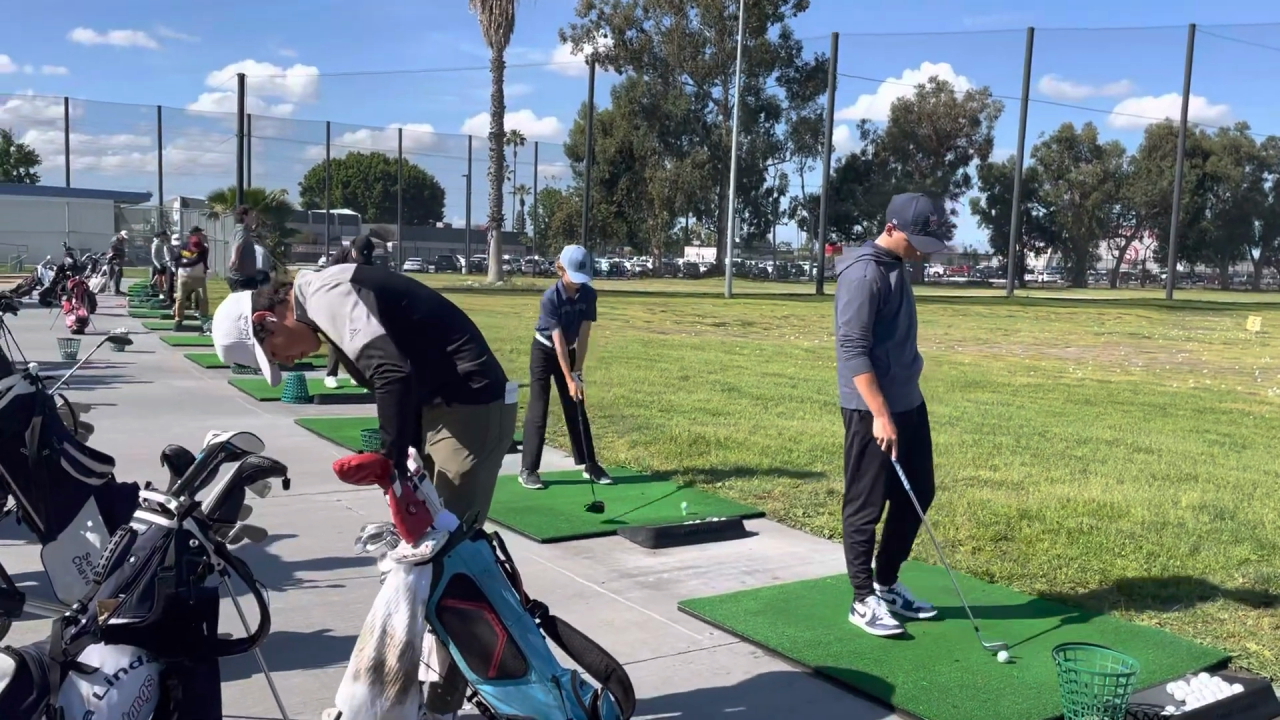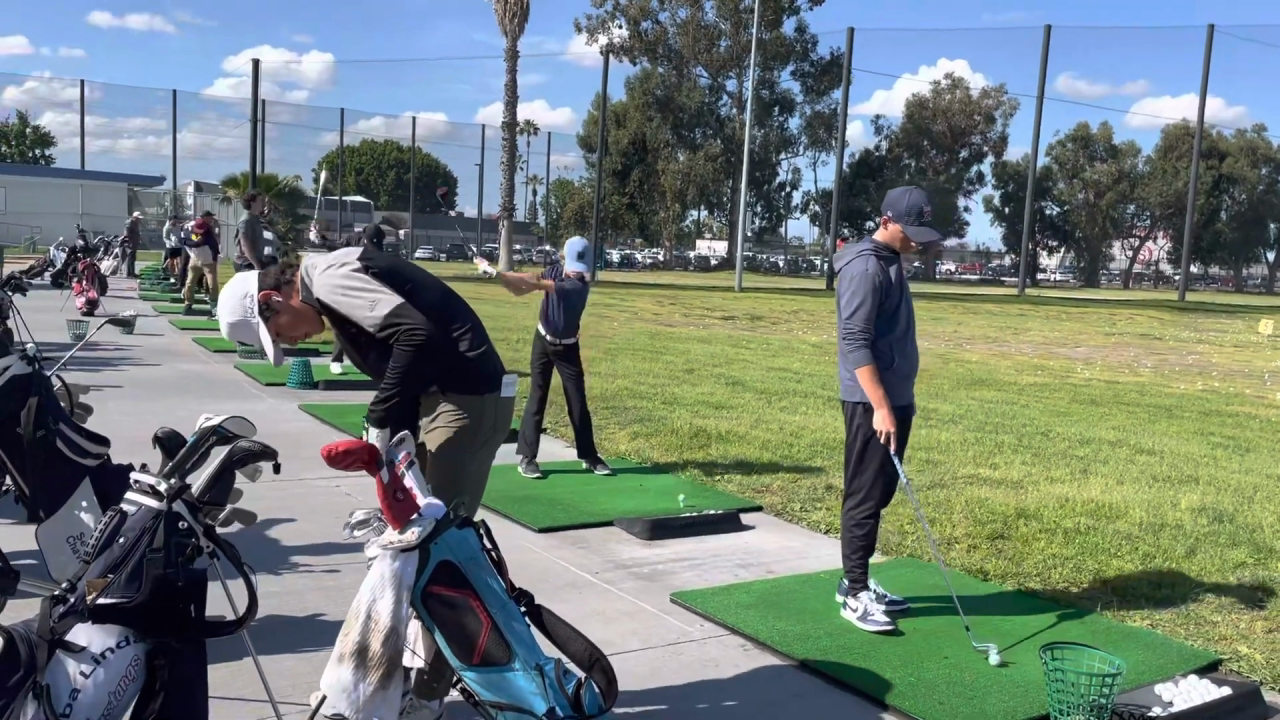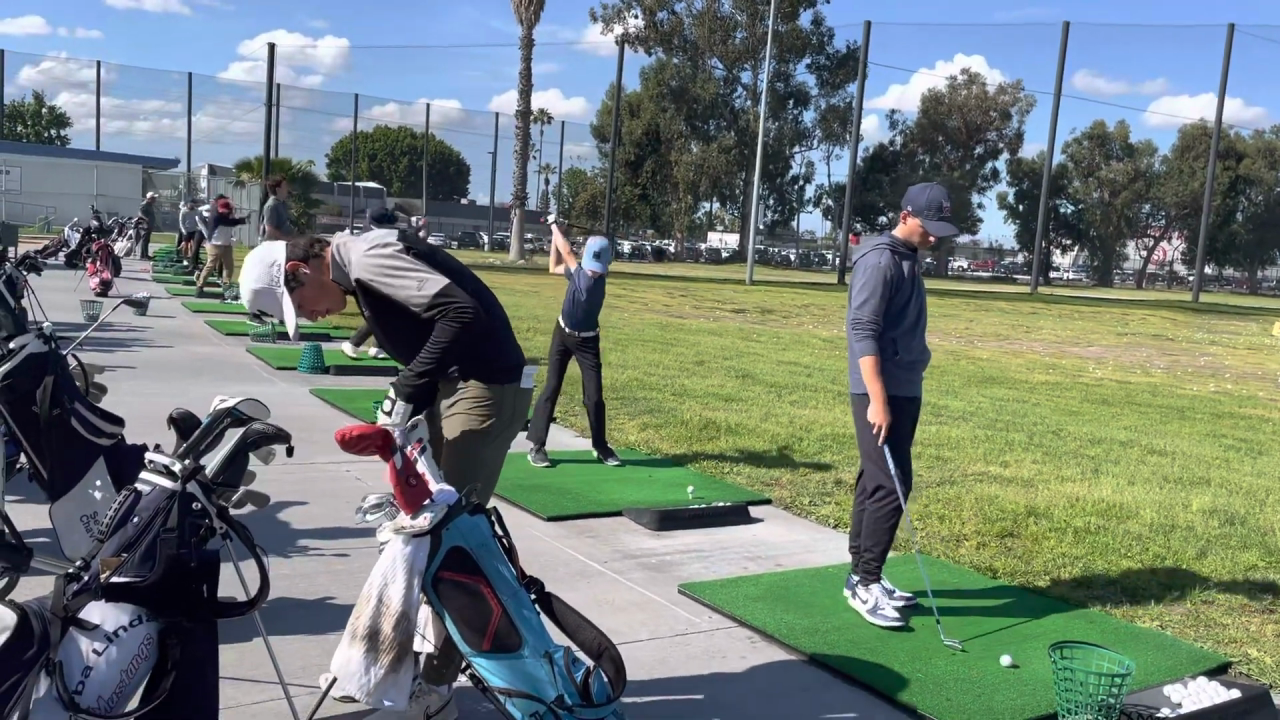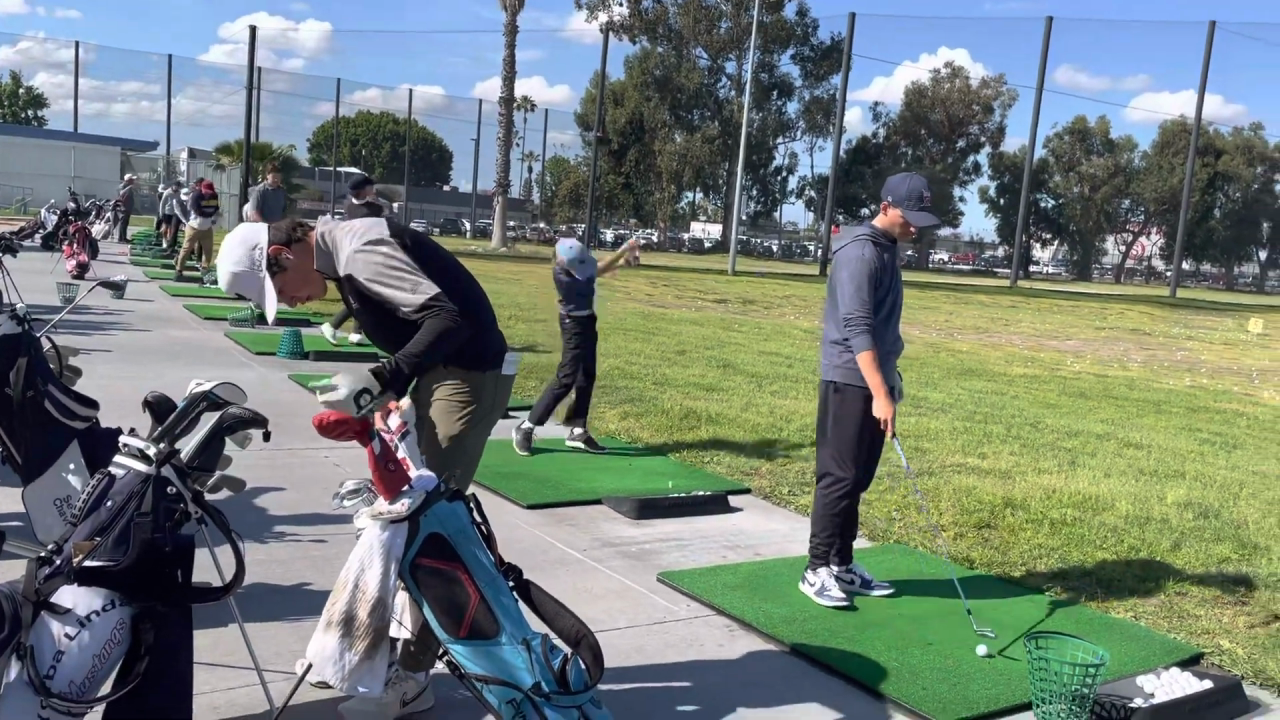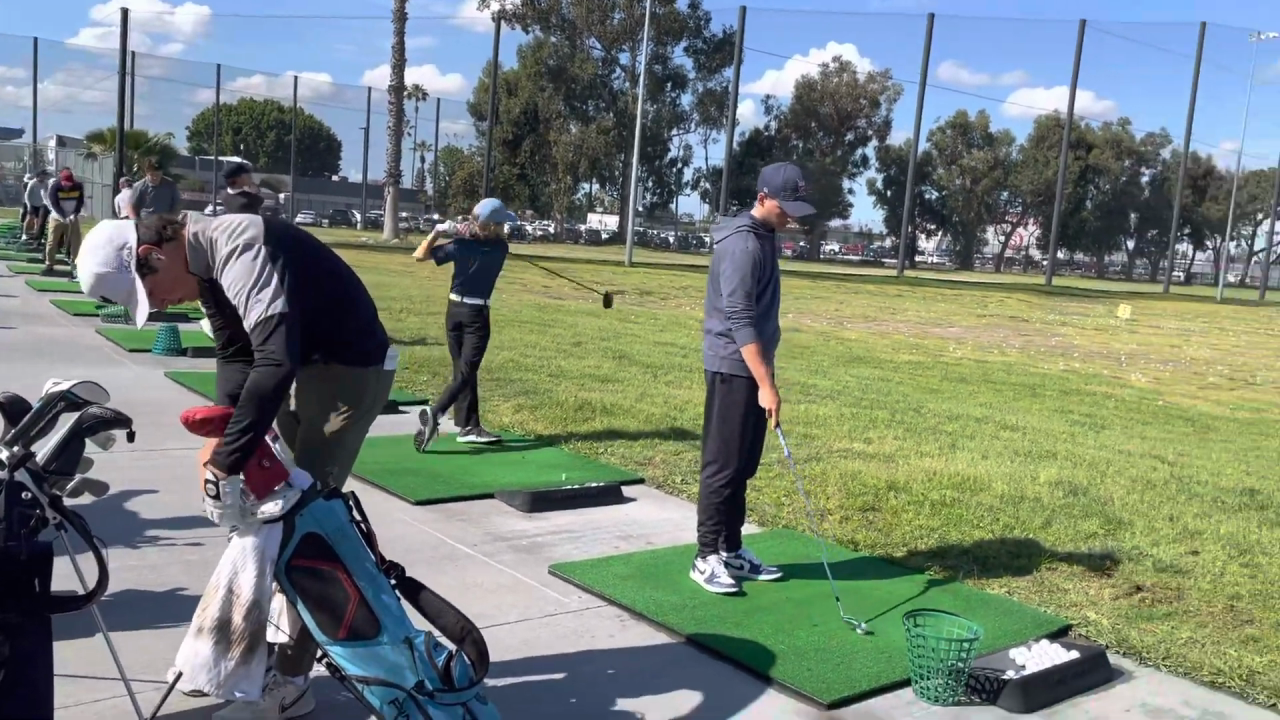
dt=0.4s
person 1, frame 1
left shoulder: (325, 294)
right shoulder: (329, 298)
left elbow: (393, 374)
right elbow: (406, 373)
left wrist: (394, 468)
right wrist: (407, 465)
left hip: (469, 407)
right hip: (445, 406)
person 1, frame 2
left shoulder: (329, 277)
right shoulder: (332, 288)
left elbow: (416, 335)
left wrist: (379, 424)
right wrist: (397, 438)
left hip: (467, 396)
right hip: (440, 395)
person 1, frame 3
left shoulder: (367, 256)
right shoulder: (358, 271)
left elbow: (463, 314)
left wrist: (404, 392)
right wrist: (401, 418)
left hip: (486, 387)
right hip: (454, 384)
right ankle: (416, 653)
person 1, frame 4
left shoulder: (360, 248)
right shoulder: (342, 257)
left elbow: (447, 320)
left wrist: (376, 384)
right wrist: (387, 394)
left hip: (468, 373)
right hip: (437, 371)
left ankle: (410, 678)
right ankle: (395, 638)
person 1, frame 5
left shoulder: (239, 247)
right shoulder: (206, 259)
left elbow: (274, 362)
right elbow: (236, 350)
left wrist: (227, 463)
right wrist: (222, 431)
left hip: (349, 367)
right hip: (308, 364)
right ankle: (279, 642)
person 2, frame 1
left shoulder: (897, 266)
right shoulder: (863, 274)
right elbow: (852, 351)
right wrist: (880, 415)
left hip: (908, 401)
right hip: (870, 408)
left knee: (917, 493)
right knee: (866, 504)
left ankle: (887, 584)
right ankle: (863, 599)
person 2, frame 2
left shoulder: (891, 261)
right shoulder: (864, 269)
right elbow: (855, 343)
right wrist: (880, 407)
left hip: (896, 396)
right hip: (871, 401)
left knee: (878, 495)
right knee: (864, 497)
left ankle: (856, 579)
right ankle: (855, 593)
person 2, frame 3
left shoulder: (909, 258)
right shoulder: (879, 261)
right elbow: (863, 334)
right wrist: (877, 399)
left hip: (905, 390)
right hip: (880, 392)
left knee: (875, 483)
right knee: (890, 485)
left ankle: (861, 574)
right ankle: (867, 584)
person 2, frame 4
left shoulder: (887, 248)
right shoulder: (860, 253)
right elbow: (856, 328)
left wrist: (888, 383)
right wrist: (879, 394)
left hip: (875, 378)
right hip: (850, 381)
left knee: (858, 477)
right knee: (841, 475)
left ankle: (842, 565)
right ankle: (816, 570)
person 2, frame 5
left shoulder: (763, 237)
right shoulder: (741, 245)
right elbow: (740, 321)
right wrist: (766, 384)
left hip: (751, 367)
right hip: (733, 368)
left knee: (743, 466)
right knee: (723, 465)
left ankle: (731, 551)
right ankle: (706, 558)
person 3, frame 1
left shoulder: (588, 294)
right shoulder: (551, 297)
left elbow: (582, 336)
right elbow: (558, 340)
left wrist: (578, 373)
right wrist: (568, 379)
left hip: (568, 352)
right hip: (544, 351)
left knee: (576, 409)
right knee: (538, 409)
left ankle: (589, 465)
right ankle: (528, 469)
person 3, frame 2
left shoulder: (579, 287)
right shoulder: (552, 272)
left elbow: (535, 283)
right elbow: (521, 289)
left wrist: (497, 272)
right wrist: (498, 274)
left hip: (567, 348)
right hip: (543, 342)
left knee: (578, 403)
right knee: (537, 399)
left ankle: (589, 456)
right ankle: (527, 457)
person 3, frame 3
left shoulder: (594, 282)
right shoulder: (580, 271)
left elbow: (567, 252)
right elbow: (554, 267)
left wrist: (554, 225)
right wrist: (555, 233)
left hip: (587, 341)
right hip: (563, 334)
left knee: (594, 395)
right knee: (551, 388)
left ankle: (600, 446)
right ankle: (536, 445)
person 3, frame 4
left shoulder: (577, 258)
right shoulder: (565, 278)
left elbow: (595, 269)
right elbow: (600, 270)
left wrist: (623, 254)
right wrist: (624, 252)
left hip: (583, 321)
right hip: (575, 324)
left knee: (585, 377)
right knee: (566, 378)
left ankle: (578, 431)
right ankle: (527, 427)
person 3, frame 5
left shoulder: (460, 245)
right shoulder: (501, 248)
left elbow: (419, 255)
right elbow: (486, 237)
left wrist: (438, 231)
right wrist: (466, 230)
left hip: (454, 309)
right hip: (476, 313)
left knee: (463, 368)
right knee: (465, 370)
left ankle: (469, 426)
right ankle: (434, 413)
